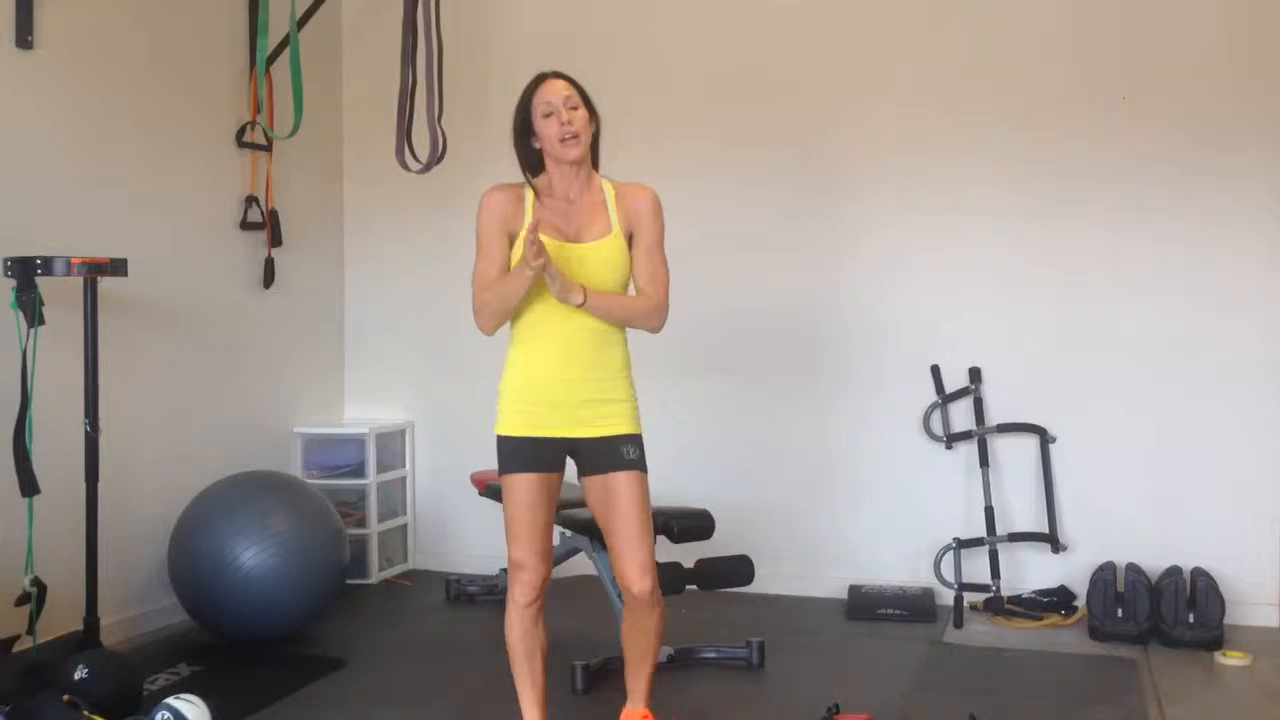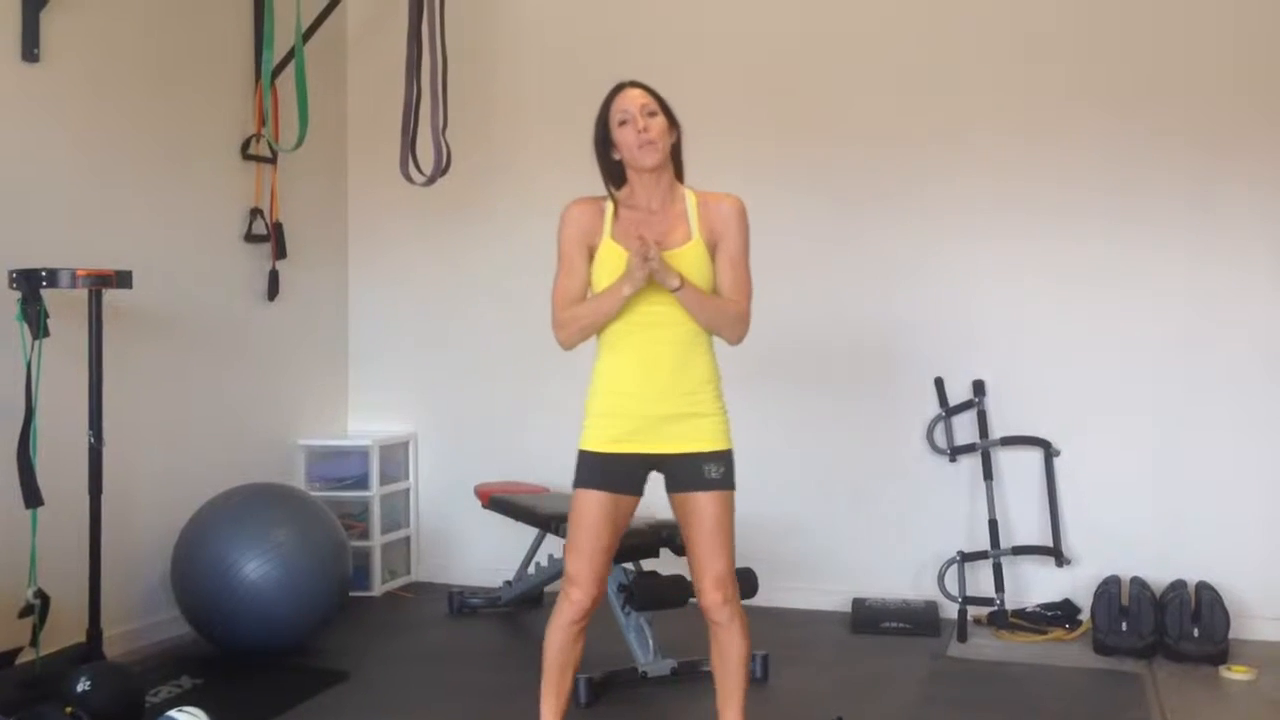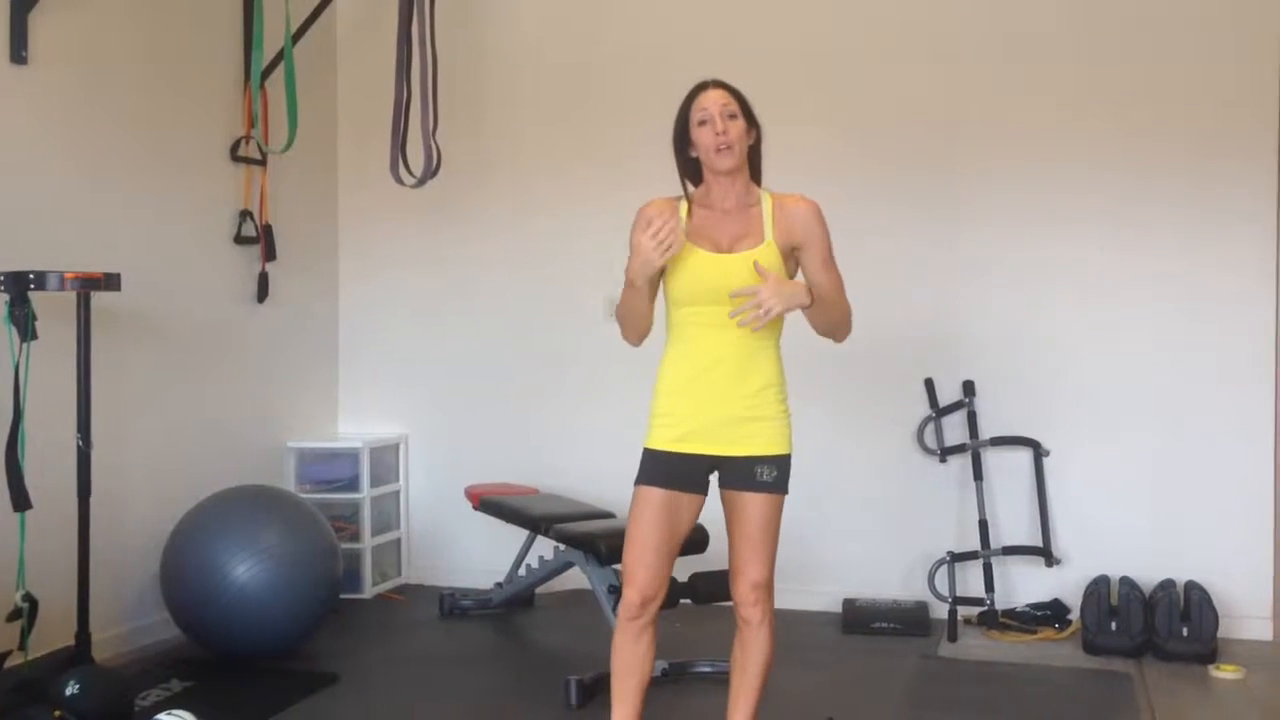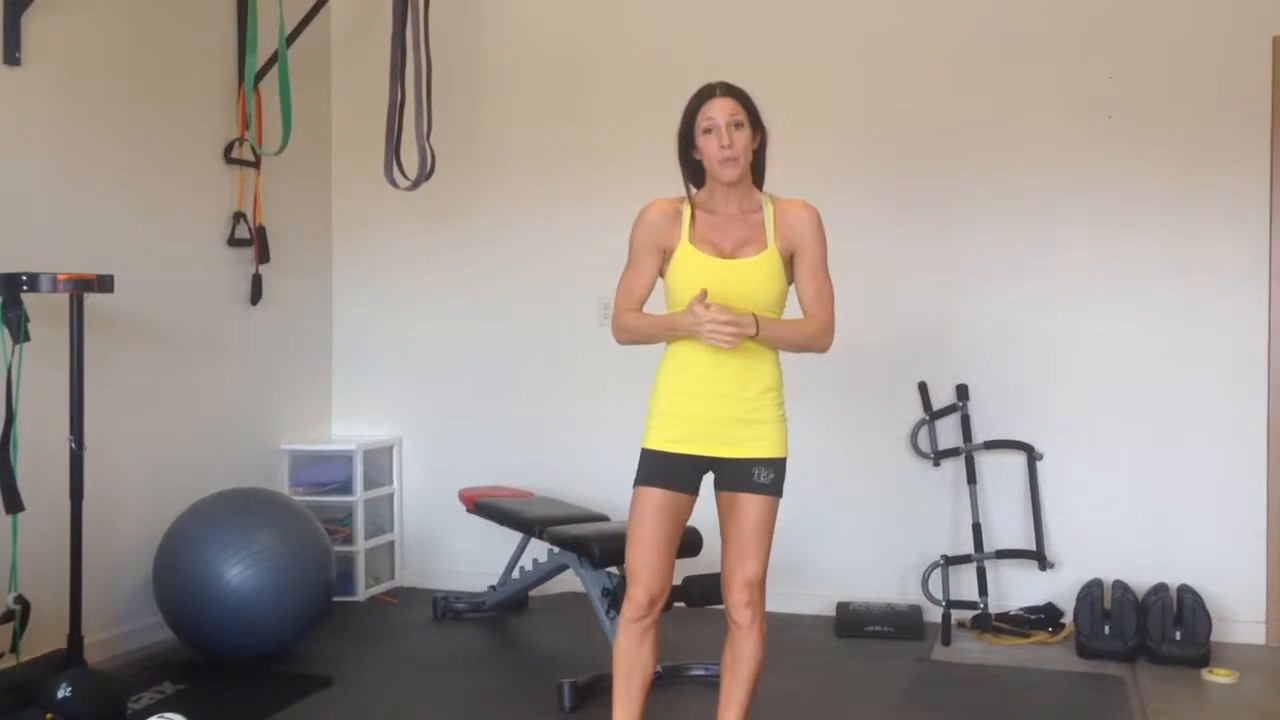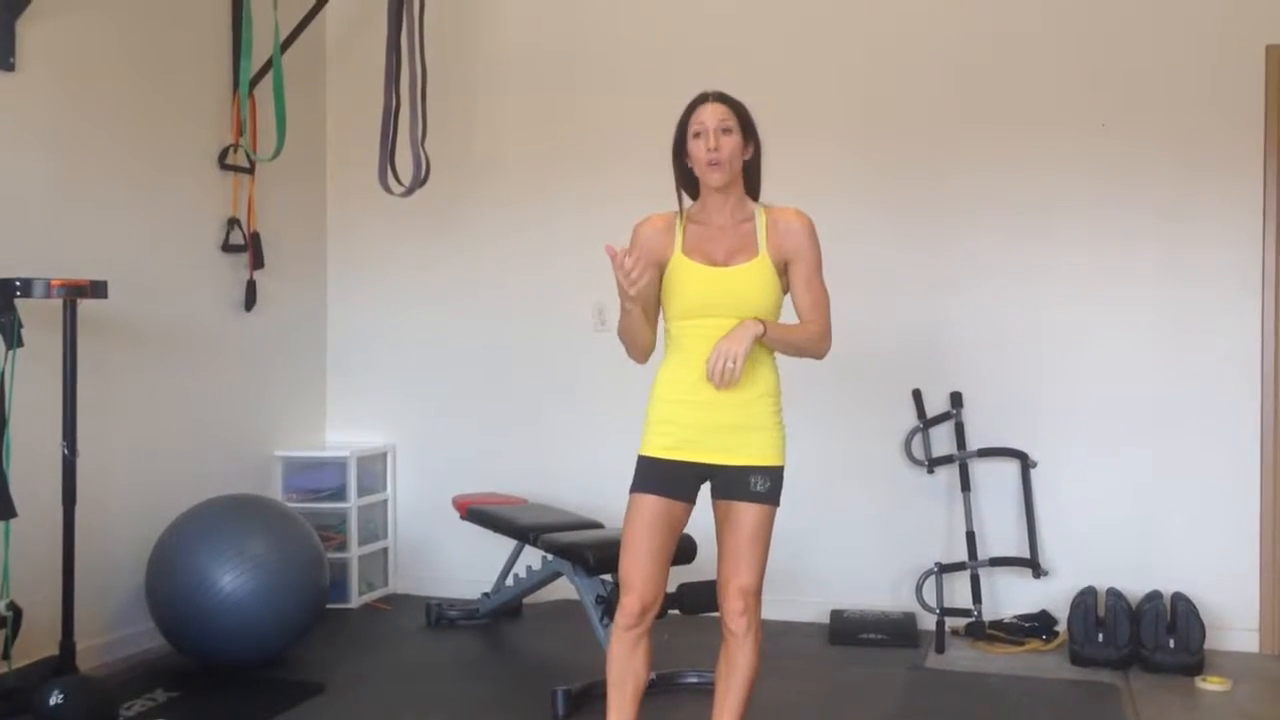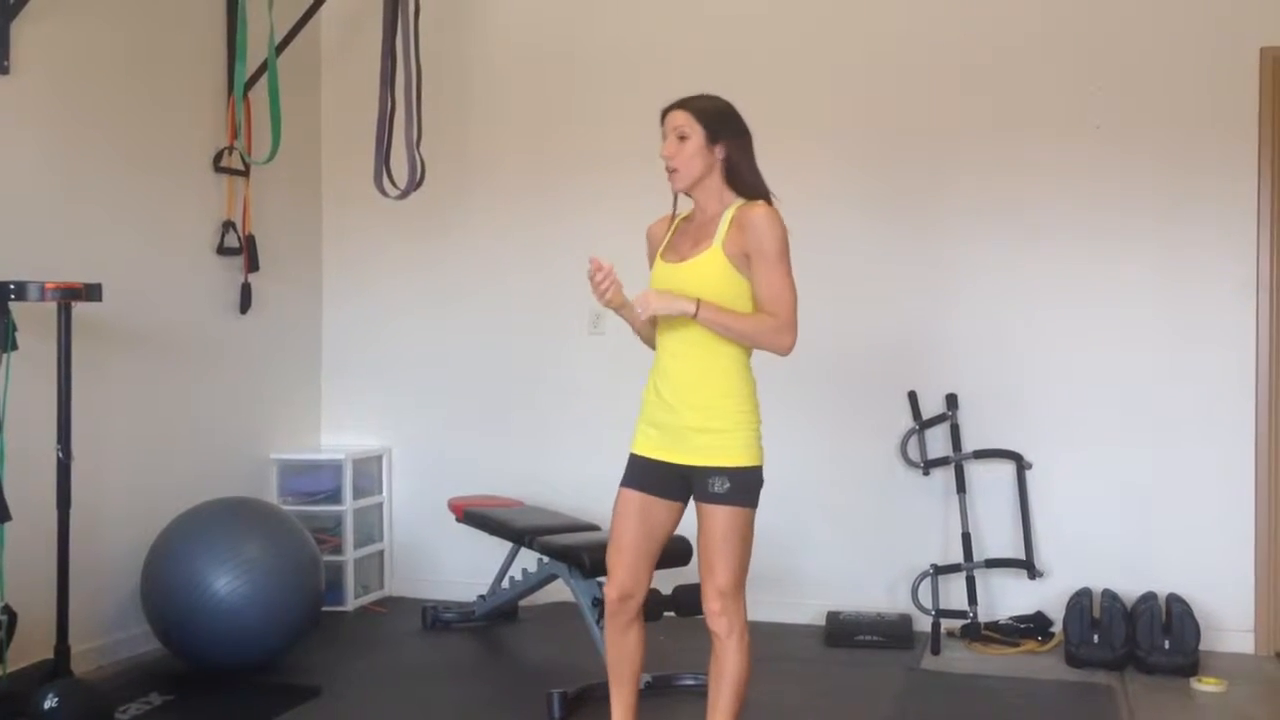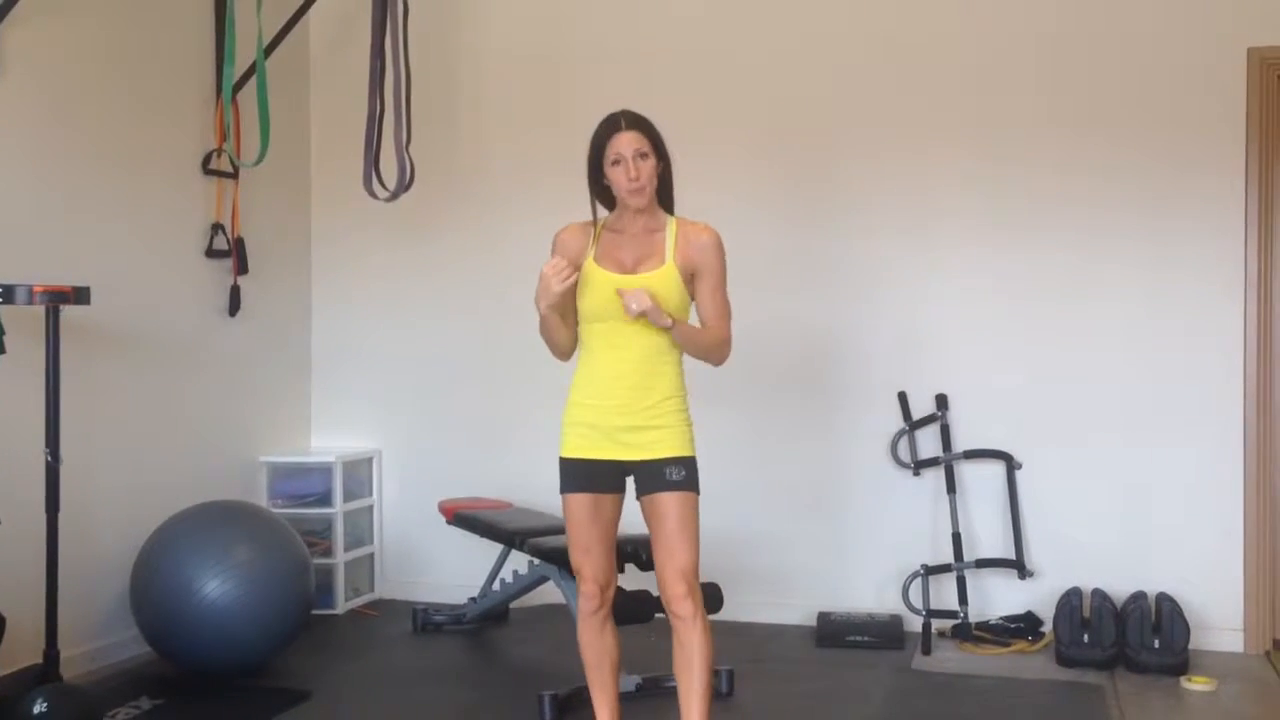
dt=0.7s
person 1, frame 1
left shoulder: (635, 202)
right shoulder: (505, 204)
left elbow: (654, 311)
right elbow: (487, 316)
left wrist: (573, 290)
right wrist: (528, 269)
left hip: (609, 413)
right hip: (530, 412)
left knee: (640, 583)
right knee: (527, 578)
person 1, frame 2
left shoulder: (719, 211)
right shoulder: (585, 218)
left elbow: (736, 324)
right elbow: (565, 329)
left wrist: (672, 277)
right wrist: (631, 282)
left hip: (696, 427)
right hip: (614, 428)
left knee: (719, 597)
right knee: (578, 596)
person 1, frame 3
left shoulder: (794, 215)
right shoulder: (659, 217)
left elbow: (839, 326)
right elbow: (632, 331)
left wrist: (799, 294)
right wrist: (639, 272)
left hip: (757, 429)
right hip: (677, 427)
left knee: (753, 599)
right knee: (638, 596)
person 1, frame 4
left shoulder: (795, 221)
right shoulder: (661, 219)
left elbow: (820, 331)
right elbow: (623, 324)
left wrist: (749, 323)
right wrist: (686, 322)
left hip: (754, 432)
right hip: (675, 427)
left knee: (744, 599)
right knee: (642, 596)
person 1, frame 5
left shoulder: (788, 229)
right shoulder: (655, 234)
left elbow: (819, 338)
right elbow: (639, 349)
left wrist: (755, 326)
right wrist: (630, 299)
left hip: (751, 440)
right hip: (671, 436)
left knee: (740, 609)
right knee: (635, 605)
person 1, frame 6
left shoulder: (755, 221)
right shoulder: (663, 232)
left elbow: (781, 334)
left wrist: (688, 303)
right wrist: (623, 305)
left hip: (724, 440)
right hip: (657, 436)
left knee: (721, 608)
right knee: (620, 595)
person 1, frame 7
left shoulder: (697, 241)
right shoulder: (574, 241)
left elbow: (718, 347)
right elbow: (562, 347)
left wrist: (664, 317)
right wrist: (546, 305)
left hip: (663, 436)
right hip: (588, 434)
left knee: (682, 596)
right knee: (593, 592)
